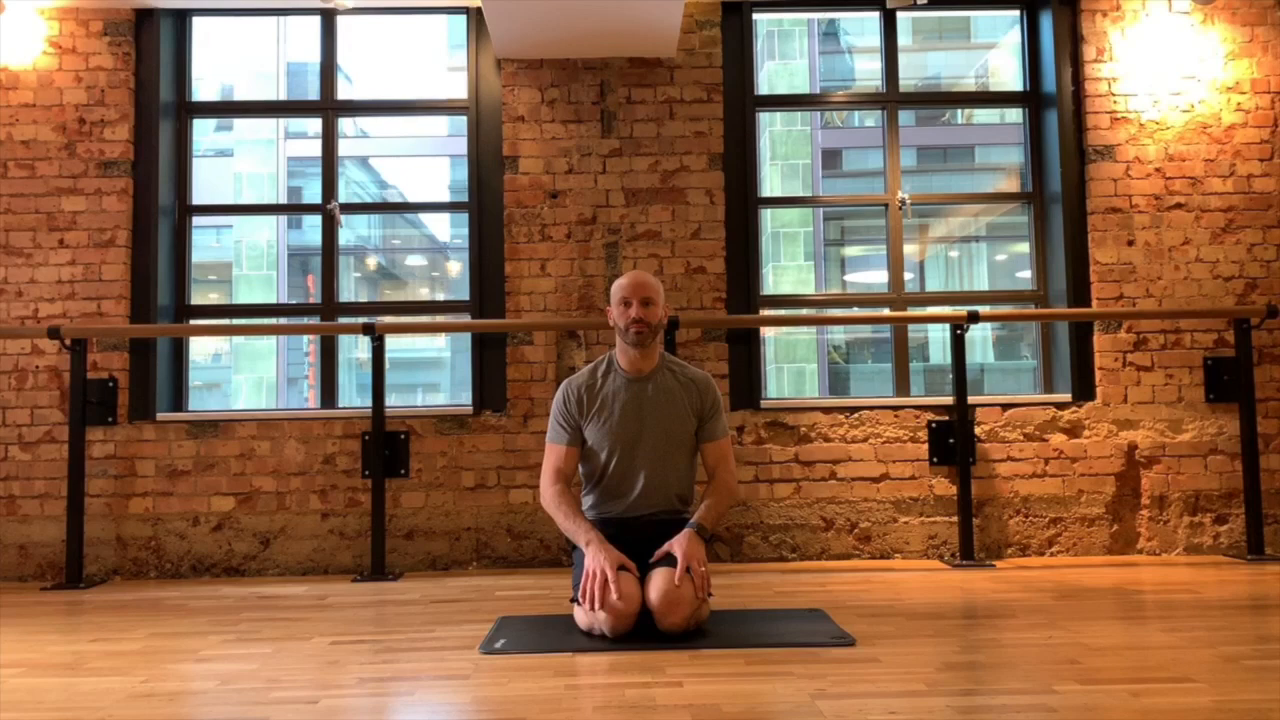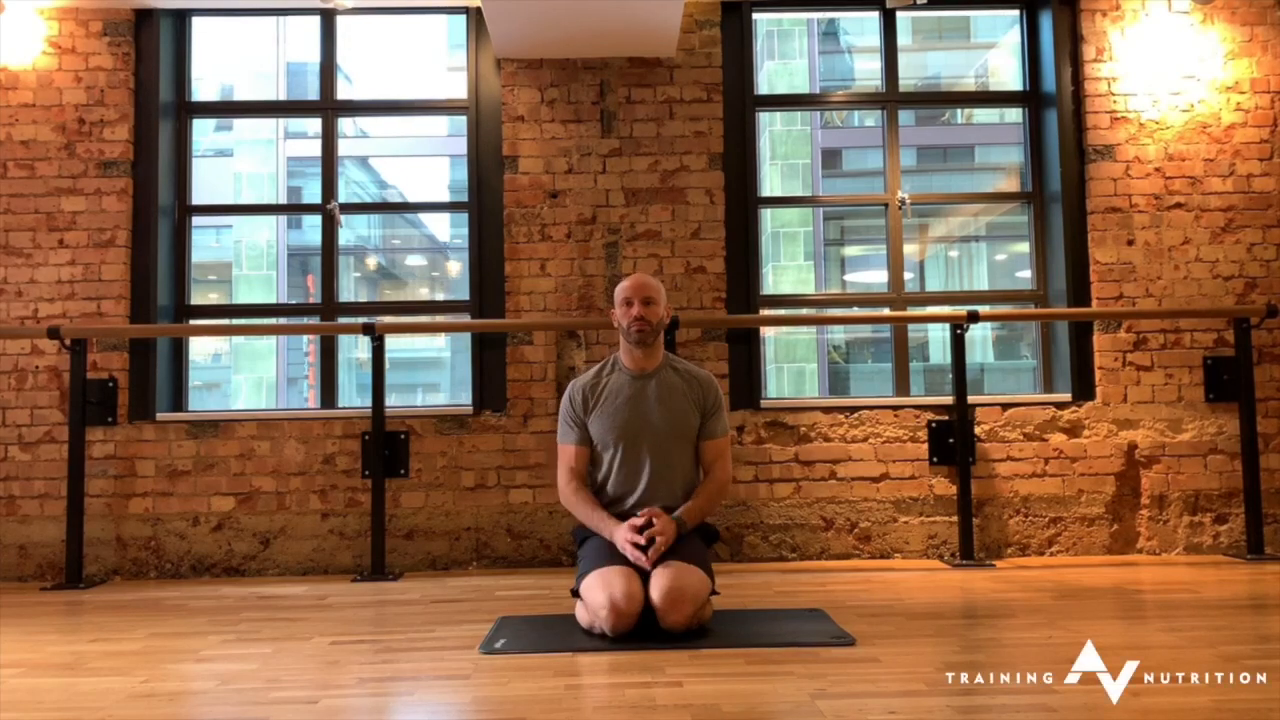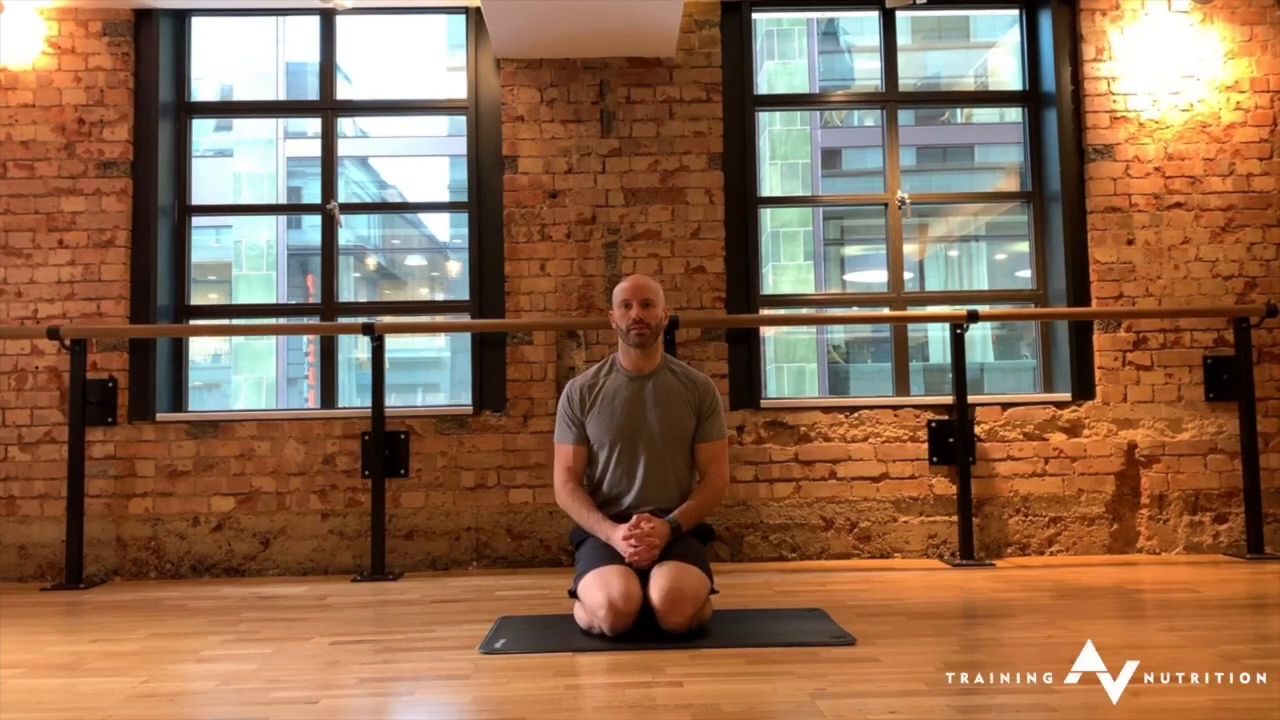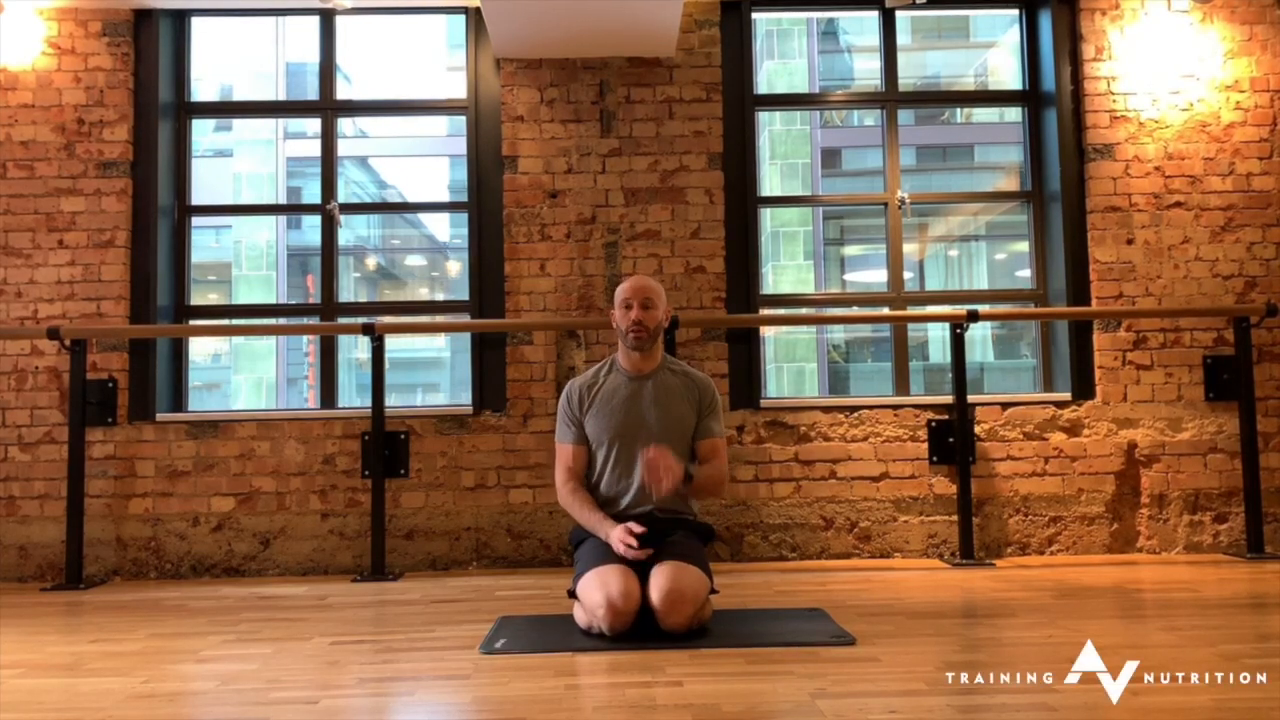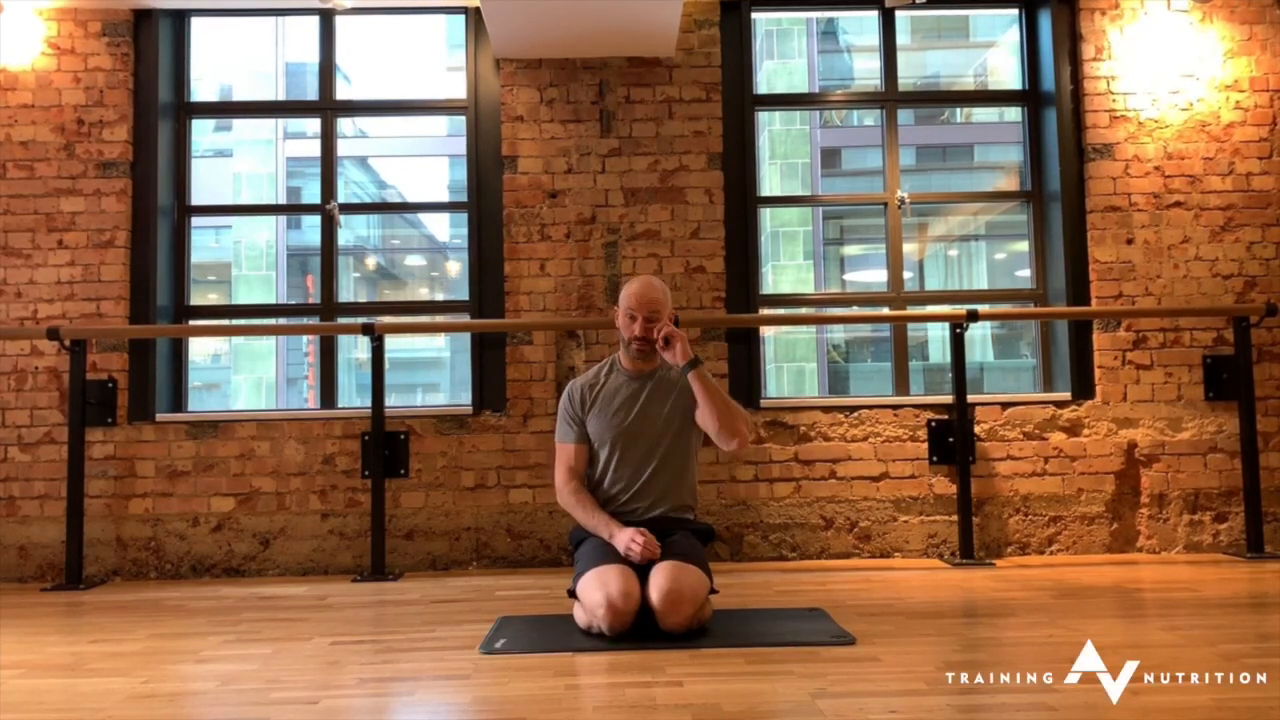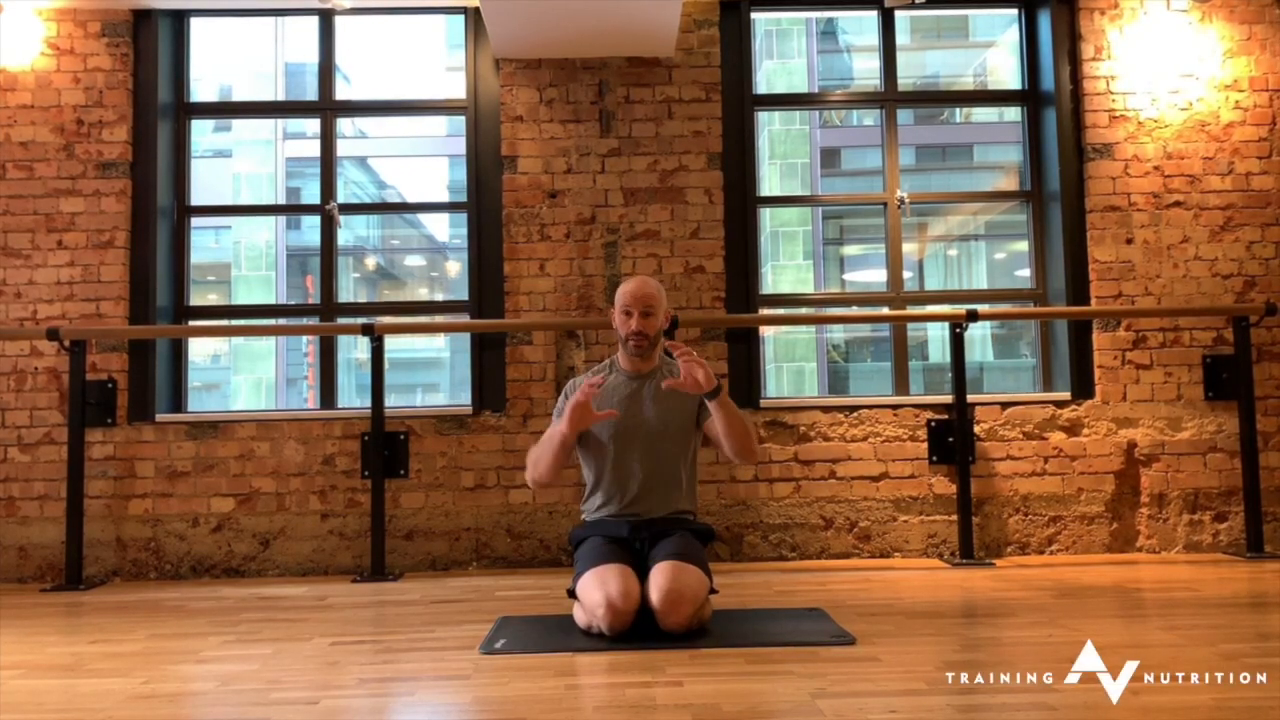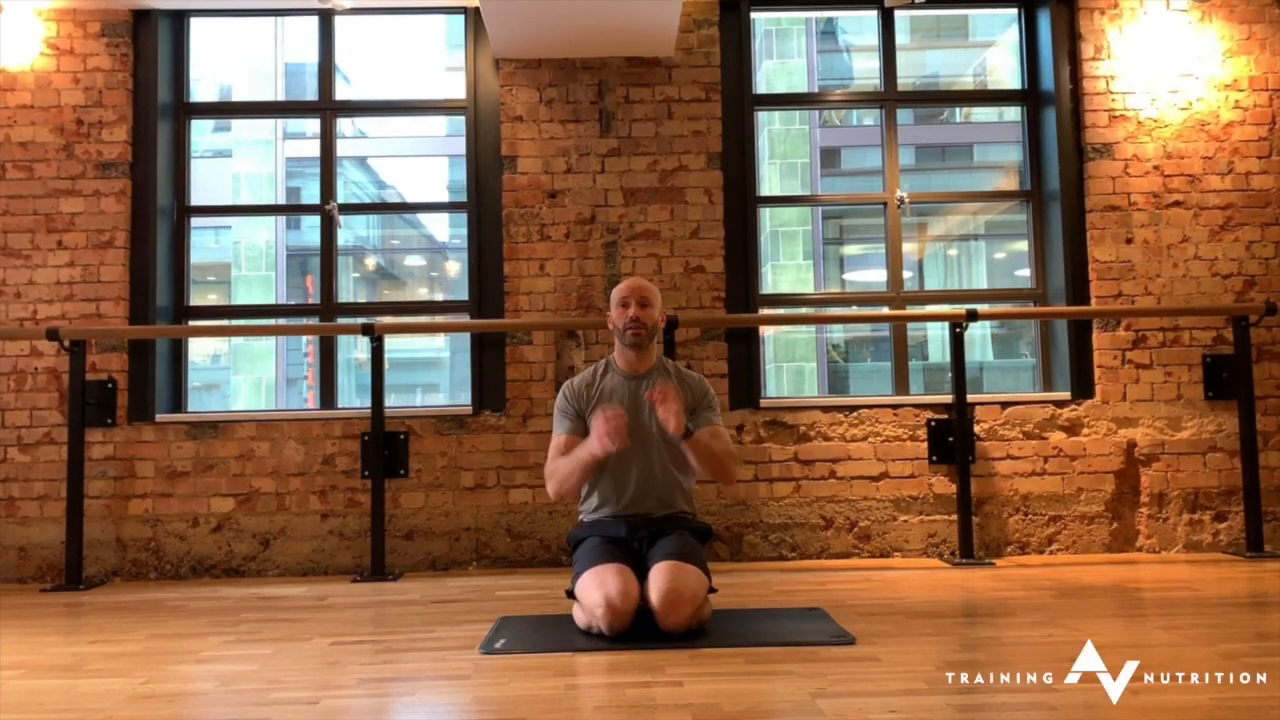
dt=0.5s
person 1, frame 1
left shoulder: (699, 387)
right shoulder: (576, 391)
left elbow: (723, 476)
right elbow: (553, 484)
left wrist: (694, 533)
right wrist: (594, 544)
left hip: (673, 526)
right hip: (603, 527)
left knee: (672, 611)
right knee: (614, 614)
right ankle: (586, 605)
person 1, frame 2
left shoulder: (701, 386)
right shoulder: (583, 391)
left elbow: (718, 474)
right elbow: (570, 483)
left wrist: (675, 522)
right wrist: (615, 529)
left hip: (679, 529)
right hip: (608, 530)
left knee: (675, 608)
right knee: (616, 611)
right ankle: (588, 597)
person 1, frame 3
left shoulder: (698, 388)
right shoulder: (580, 392)
left elbow: (715, 478)
right elbow: (566, 484)
left wrist: (669, 527)
right wrist: (613, 532)
left hip: (677, 529)
right hip: (603, 530)
left knee: (675, 608)
right knee: (614, 610)
right ankle: (588, 598)
person 1, frame 4
left shoulder: (698, 387)
right shoulder: (580, 391)
left elbow: (718, 476)
right elbow: (568, 483)
left wrist: (683, 475)
right wrist: (609, 529)
left hip: (675, 527)
right hip: (604, 529)
left knee: (675, 609)
right knee: (613, 610)
left ankle: (649, 593)
right ankle: (587, 595)
person 1, frame 5
left shoulder: (689, 383)
right shoulder: (581, 391)
left elbow: (736, 438)
right elbow: (567, 484)
left wrist: (689, 365)
right wrist: (616, 533)
left hip: (675, 528)
right hip: (604, 531)
left knee: (675, 608)
right knee: (614, 609)
left ankle: (645, 591)
right ankle: (589, 598)
person 1, frame 6
left shoulder: (692, 387)
right shoulder: (580, 390)
left elbow: (746, 455)
right elbow: (536, 476)
left wrist: (714, 392)
right wrist: (566, 428)
left hip: (674, 527)
right hip: (604, 528)
left knee: (675, 608)
right knee: (613, 610)
left ankle: (653, 593)
right ankle: (588, 595)
person 1, frame 7
left shoulder: (693, 387)
right shoulder: (577, 391)
left elbow: (726, 470)
right elbow: (556, 484)
left wrist: (682, 431)
right wrist: (592, 447)
left hip: (672, 526)
right hip: (603, 528)
left knee: (674, 609)
right knee: (611, 609)
right ankle: (588, 596)
